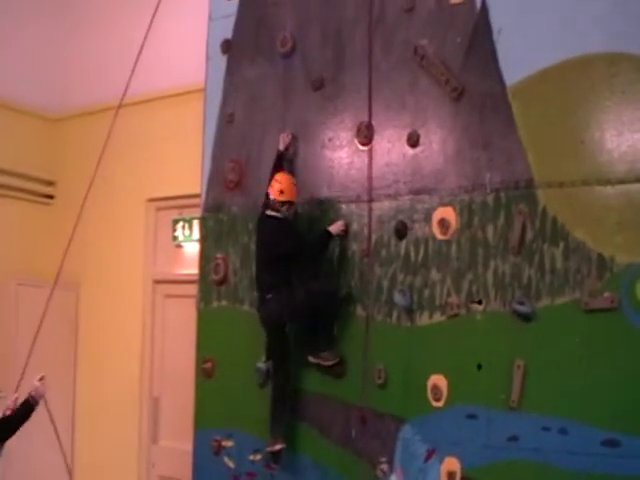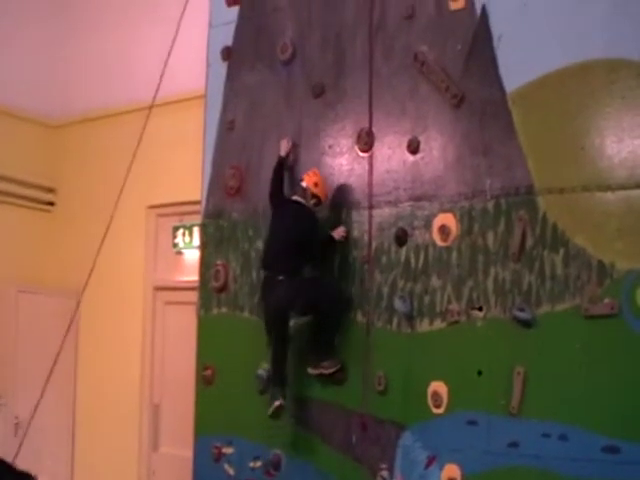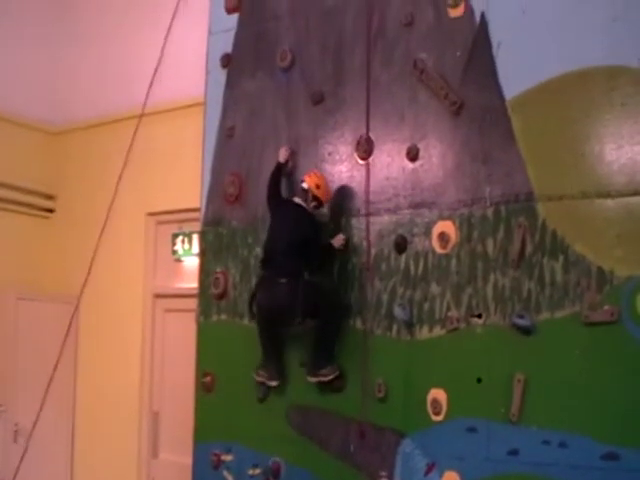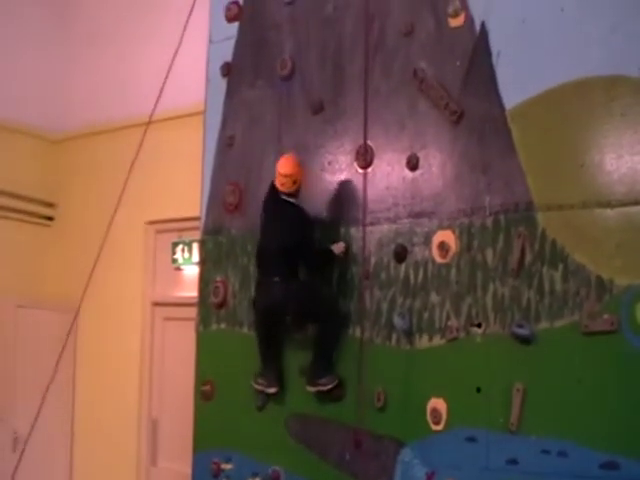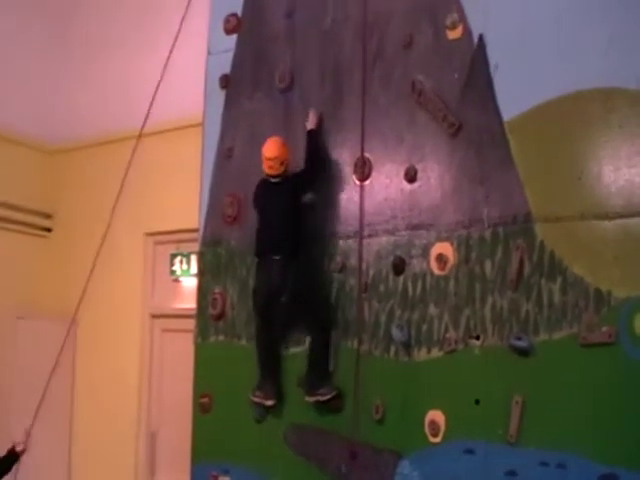
dt=0.4s
person 1, frame 1
left shoulder: (264, 220)
right shoulder: (284, 229)
left elbow: (276, 180)
right elbow: (307, 253)
left wrist: (281, 152)
right wrist: (330, 232)
left hip: (266, 304)
right hip: (283, 301)
left knee: (280, 368)
left ankle: (276, 435)
right ankle: (319, 349)
person 1, frame 2
left shoulder: (281, 207)
right shoulder: (308, 218)
left elbow: (275, 188)
right elbow: (313, 255)
left wrist: (282, 158)
right wrist: (333, 238)
left hip: (270, 288)
right hip: (292, 287)
left knee: (278, 342)
right knee: (335, 298)
left ankle: (277, 391)
right ankle: (319, 357)
person 1, frame 3
left shoulder: (280, 208)
right shoulder: (311, 223)
left elbow: (271, 192)
right elbow: (313, 263)
left wrist: (281, 164)
right wrist: (332, 246)
left hip: (266, 289)
right hip: (291, 290)
left knee: (265, 313)
right knee: (333, 307)
left ankle: (271, 366)
right ankle: (319, 366)
person 1, frame 4
left shoulder: (270, 205)
right shoulder: (300, 218)
right elbow: (310, 261)
left wrist: (281, 169)
right wrist: (332, 251)
left hip: (264, 287)
right hip: (288, 288)
left knee: (265, 322)
right knee: (331, 316)
left ankle: (270, 374)
right ankle: (318, 374)
person 1, frame 5
left shoulder: (261, 190)
right shoulder: (292, 186)
right elbow: (317, 166)
right wrist: (312, 129)
left hip: (264, 267)
right hip: (287, 267)
left knee: (266, 327)
right knee: (318, 325)
left ankle: (268, 387)
right ankle: (316, 384)
